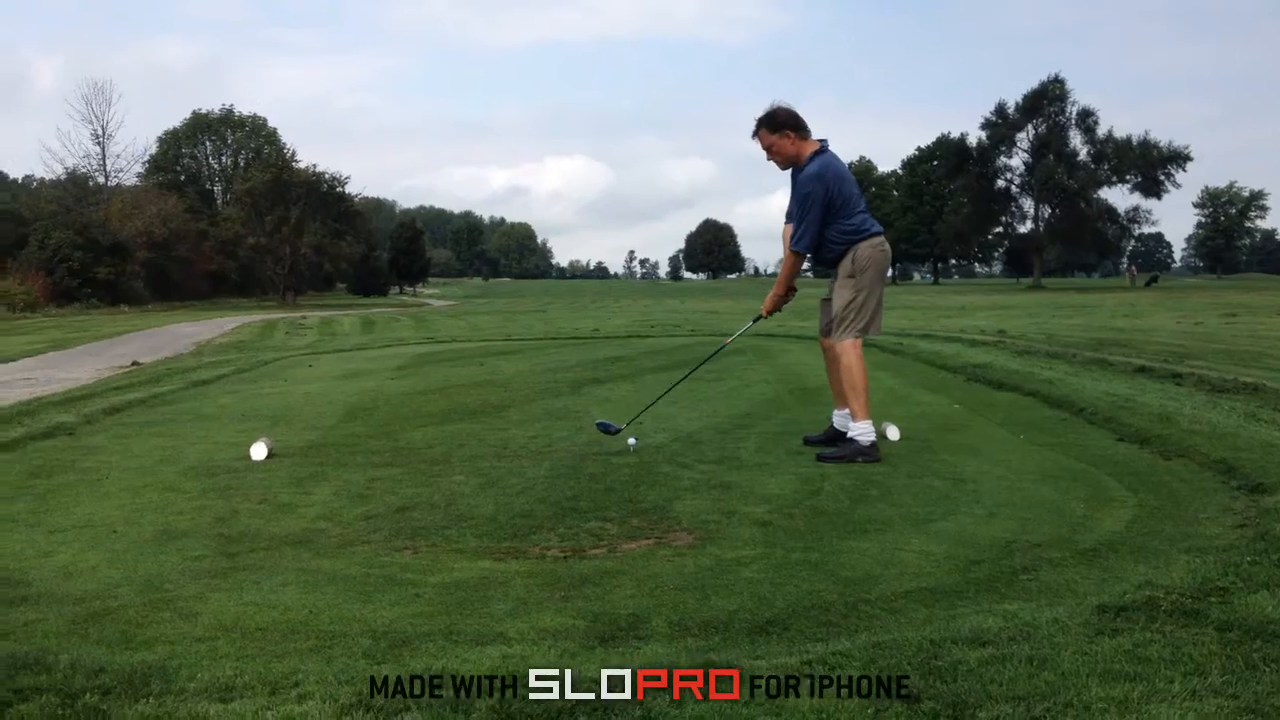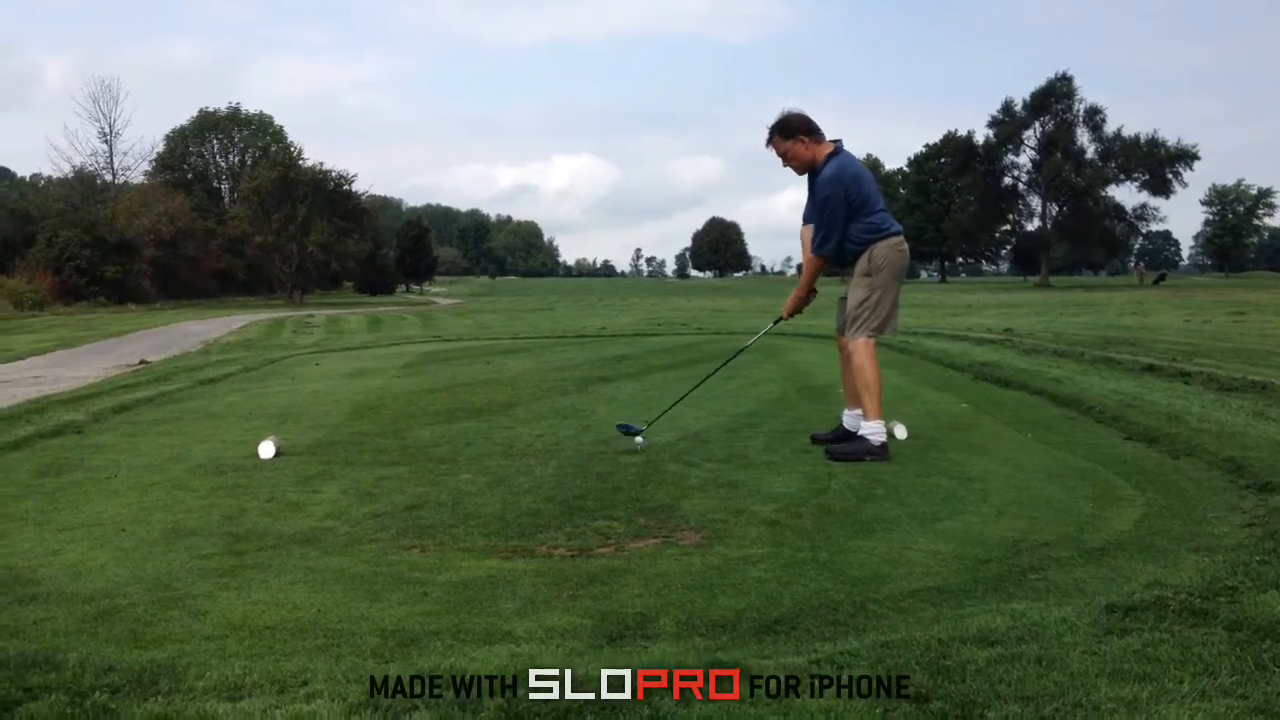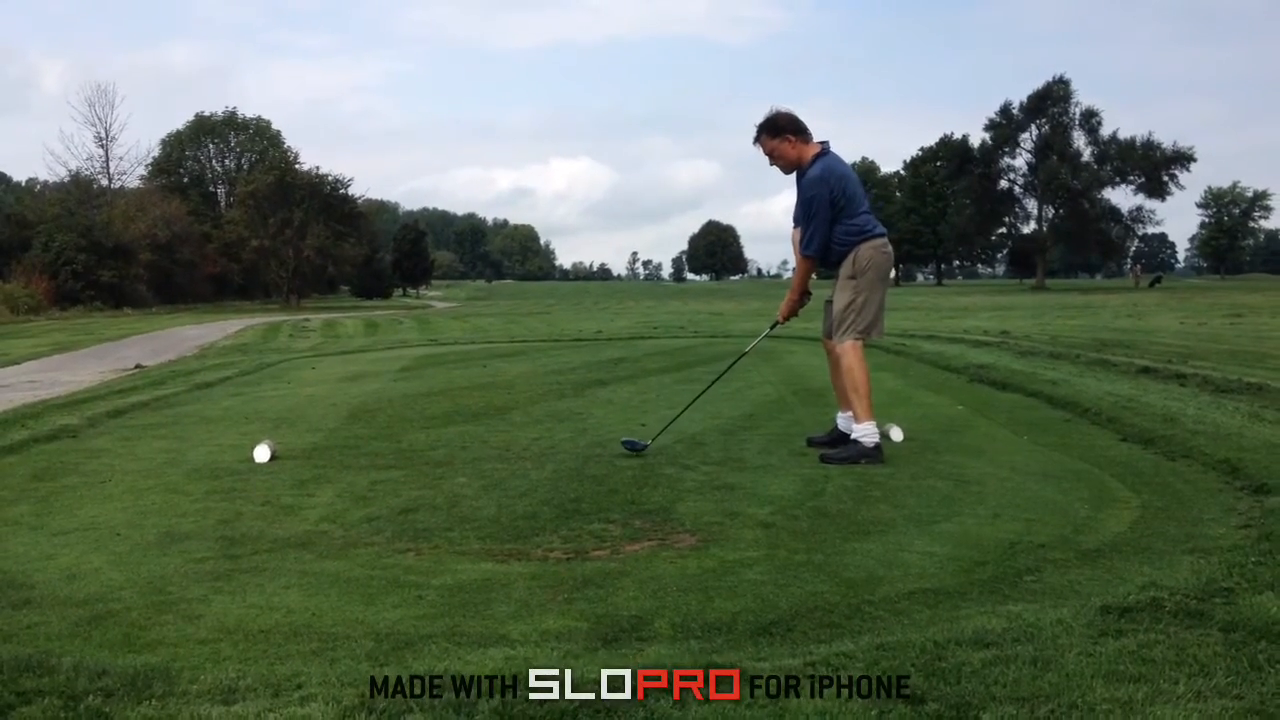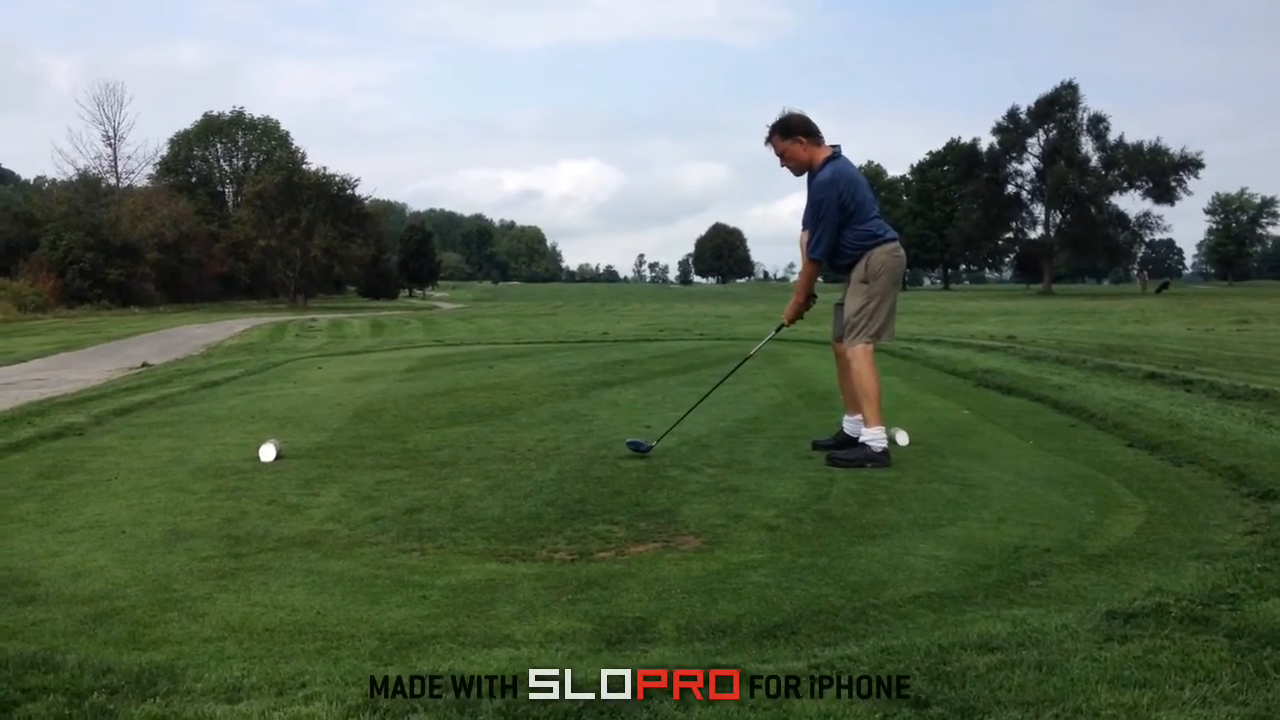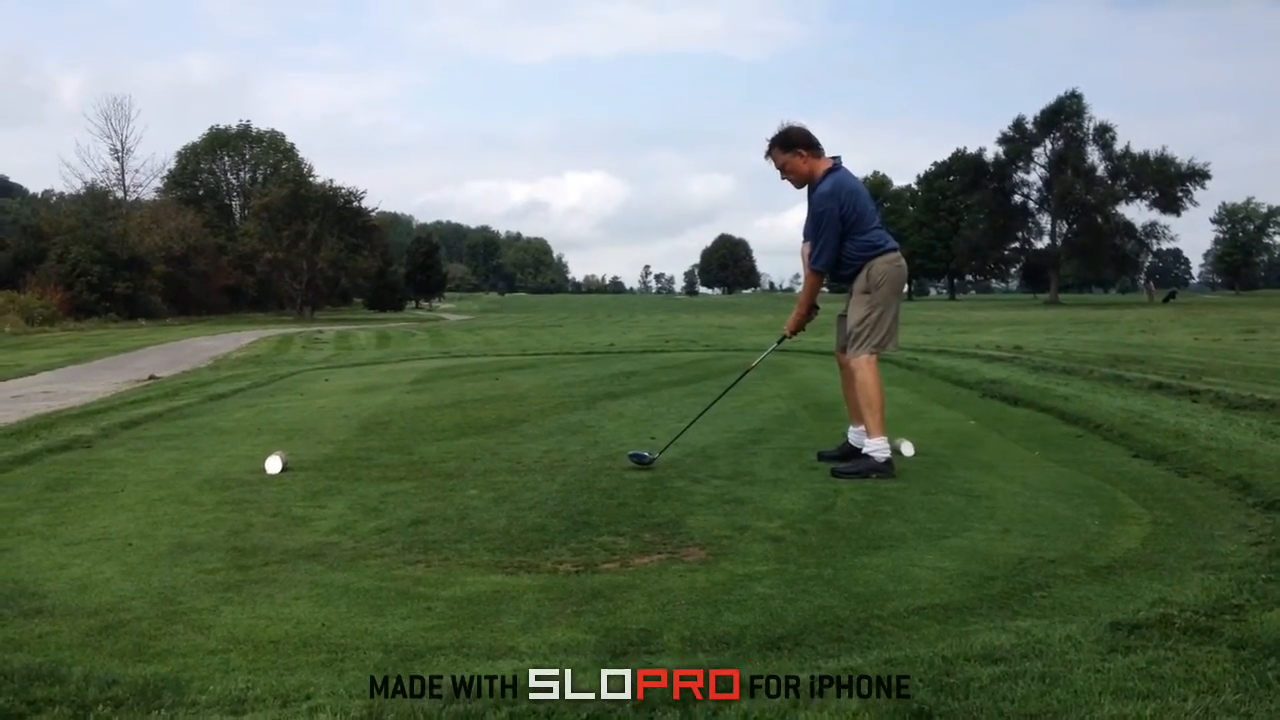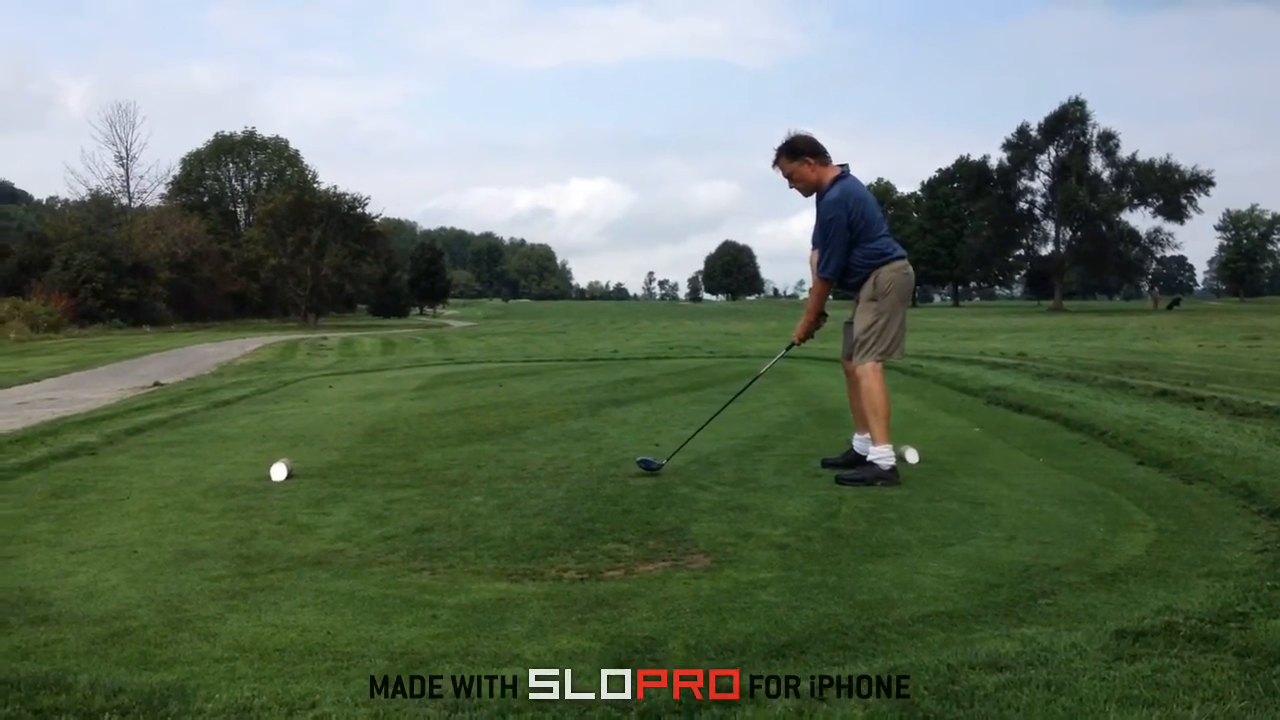
dt=0.7s
person 1, frame 1
left shoulder: (814, 175)
right shoulder: (809, 164)
left elbow: (801, 243)
right elbow: (792, 225)
left wrist: (778, 291)
right wrist: (788, 280)
left hip: (861, 255)
right hip: (850, 257)
left knee: (846, 341)
right knee: (830, 340)
left ankle: (864, 438)
right ankle: (843, 425)
person 1, frame 2
left shoulder: (833, 177)
right shoulder: (823, 168)
left elbow: (824, 246)
right elbow: (810, 225)
left wrist: (800, 293)
right wrist: (805, 280)
left hip: (879, 255)
right hip: (866, 257)
left knee: (860, 340)
right knee: (846, 339)
left ankle: (873, 437)
right ankle: (853, 423)
person 1, frame 3
left shoulder: (818, 177)
right shoulder: (815, 167)
left elbow: (812, 247)
right elbow: (801, 230)
left wrist: (794, 295)
right wrist: (800, 285)
left hip: (863, 256)
right hip: (854, 258)
left knee: (847, 342)
right knee: (832, 341)
left ankle: (867, 439)
right ankle: (847, 426)
person 1, frame 4
left shoulder: (827, 181)
right shoulder: (827, 169)
left elbow: (818, 250)
right elbow: (809, 232)
left wrist: (799, 299)
right wrist: (805, 287)
left hip: (875, 261)
right hip: (865, 262)
left knee: (858, 346)
right knee: (842, 345)
left ankle: (874, 443)
right ankle: (853, 429)
person 1, frame 5
left shoulder: (828, 193)
right shoulder: (828, 180)
left elbow: (821, 262)
right elbow: (811, 244)
left wrist: (801, 310)
right wrist: (808, 299)
left hip: (877, 270)
right hip: (868, 272)
left knee: (861, 356)
right knee: (845, 355)
left ankle: (878, 453)
right ankle: (858, 440)
person 1, frame 6
left shoulder: (836, 200)
right shoulder: (836, 188)
left elbow: (829, 269)
right elbow: (819, 252)
left wrist: (809, 318)
right wrist: (816, 306)
left hip: (884, 279)
right hip: (874, 280)
left knee: (867, 363)
right knee: (852, 362)
left ankle: (883, 461)
right ankle: (863, 447)
